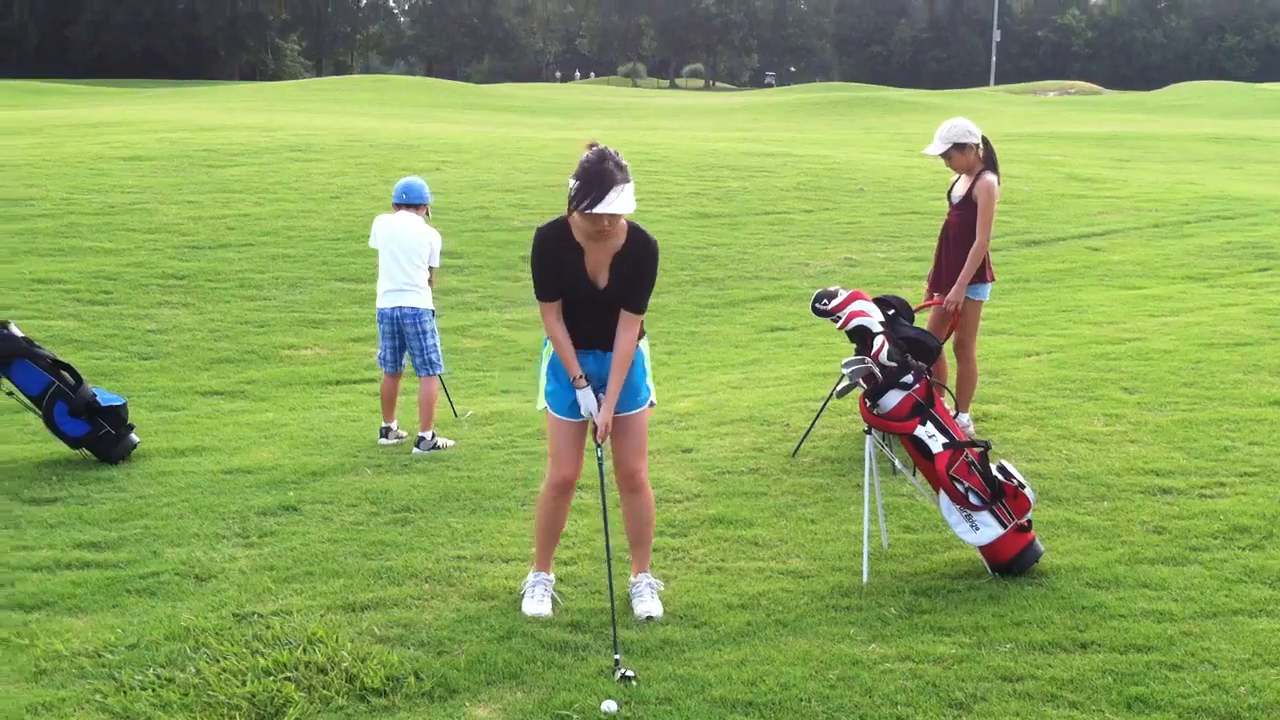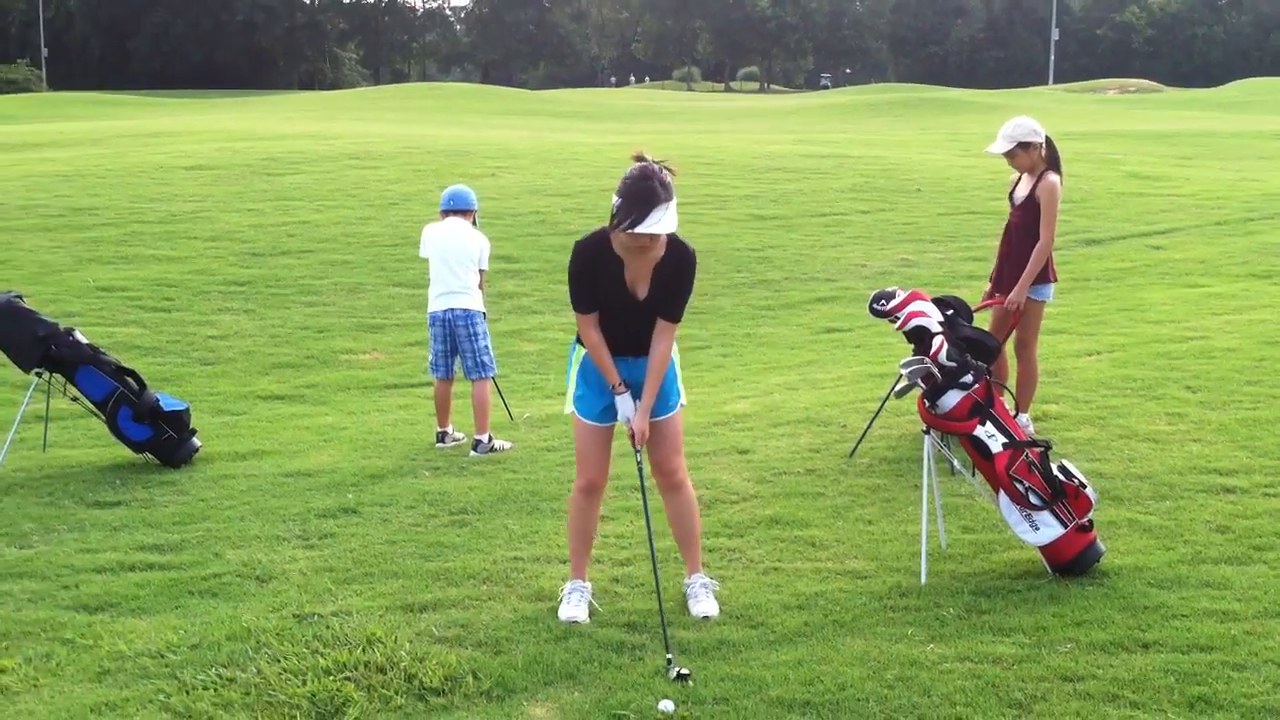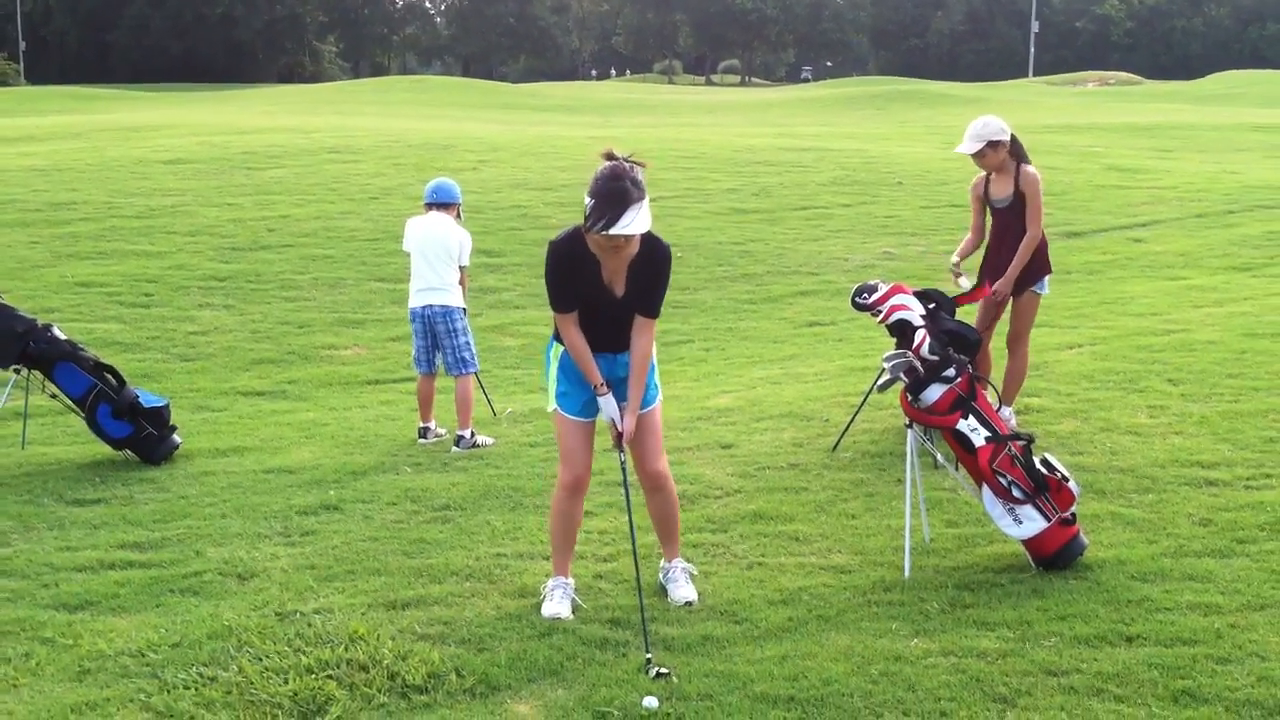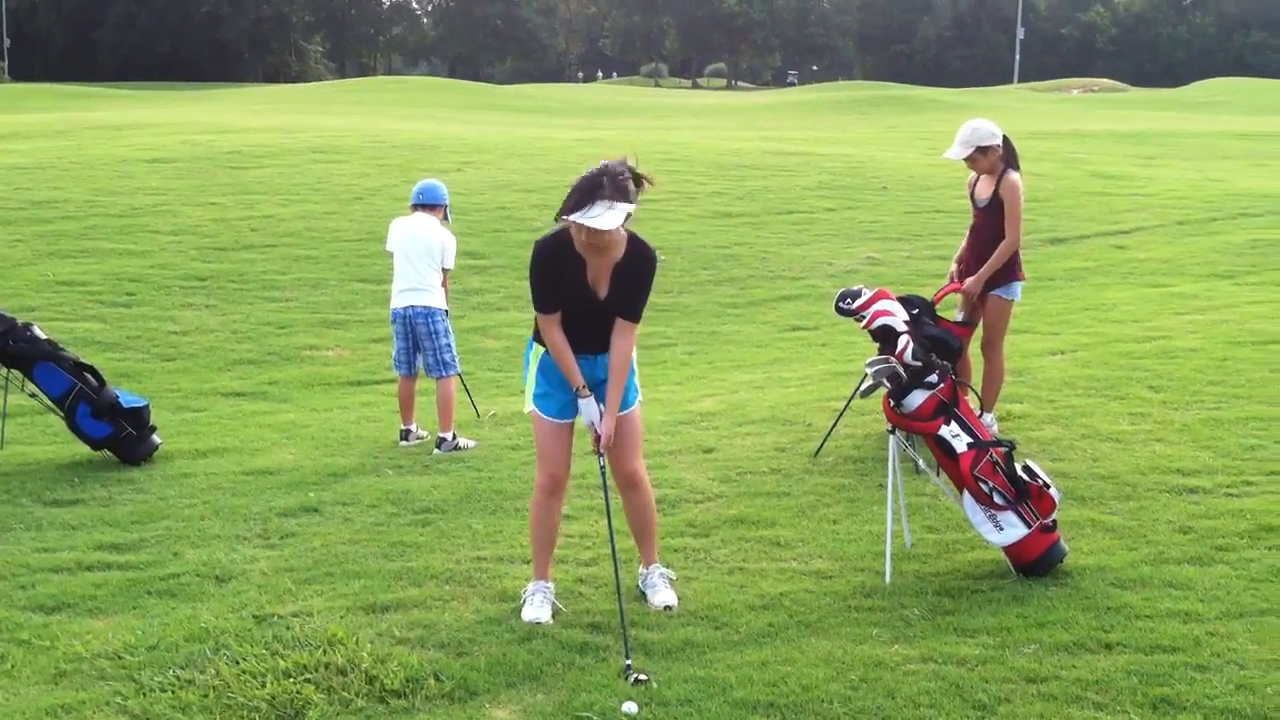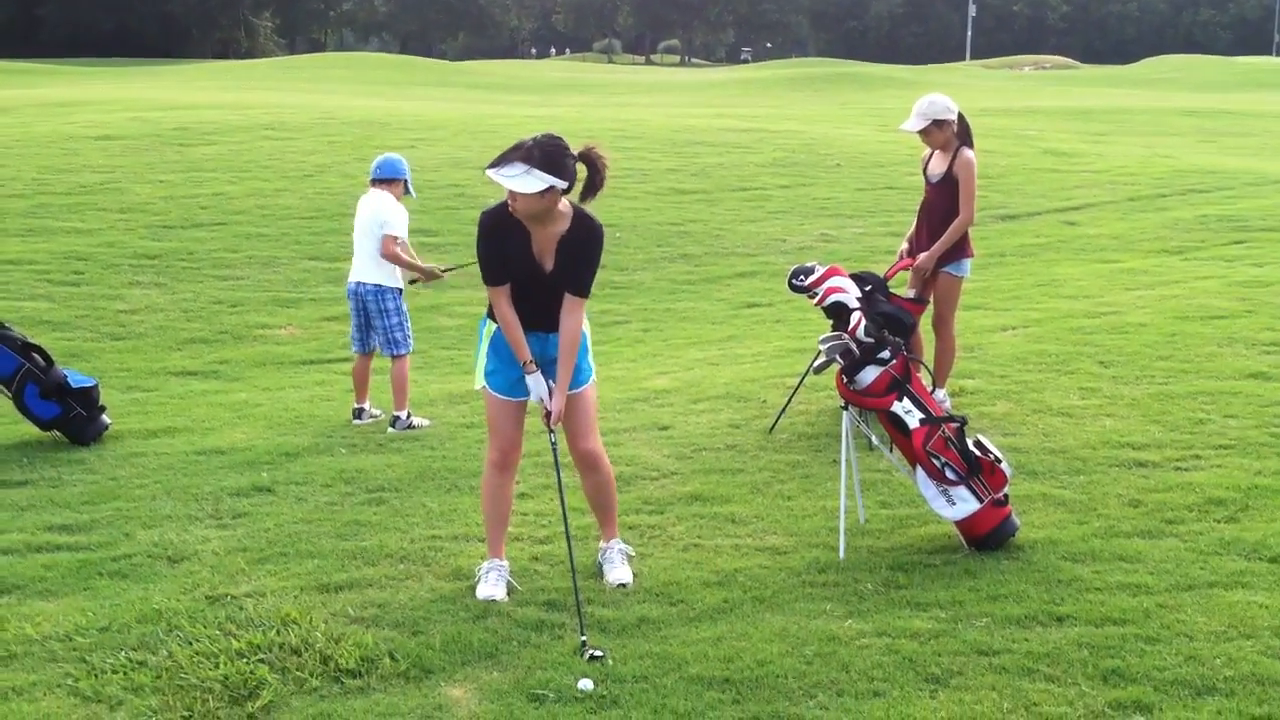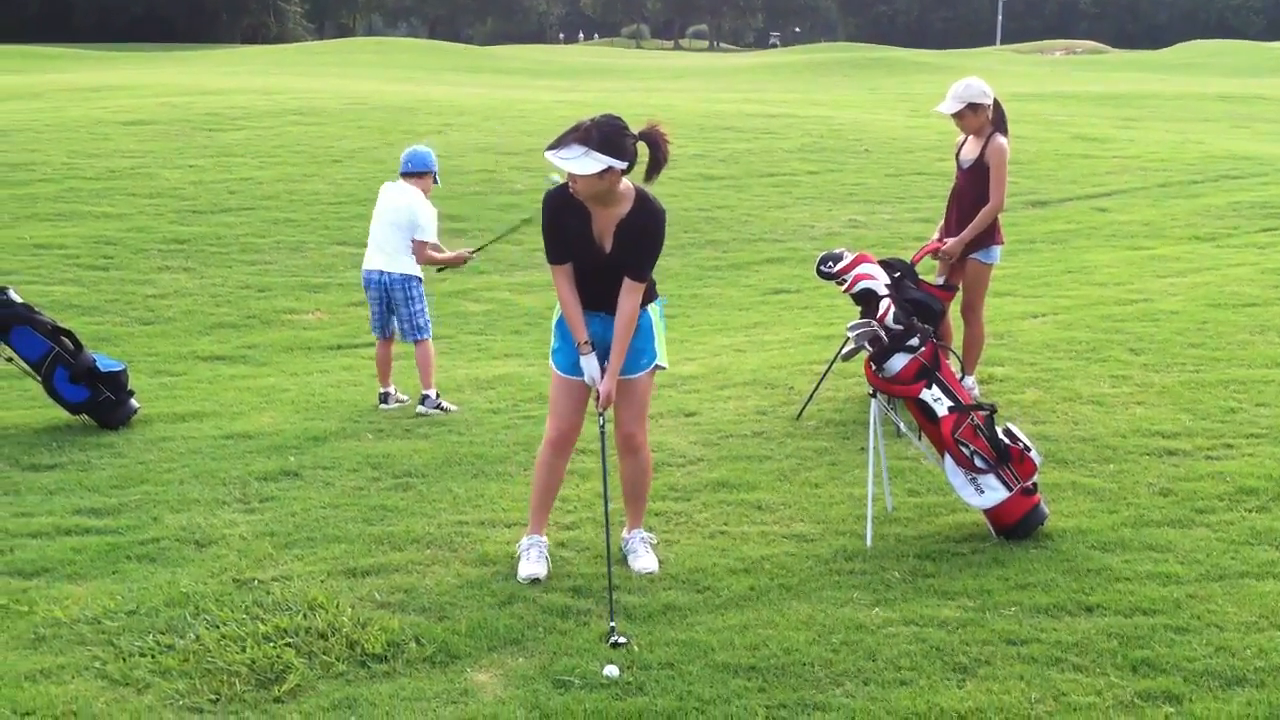
dt=0.7s
person 1, frame 1
left shoulder: (642, 246)
right shoulder: (550, 240)
left elbow: (629, 325)
right elbow: (552, 317)
left wrist: (610, 403)
right wrist: (581, 383)
left hip: (625, 363)
right hip: (567, 361)
left knee: (633, 474)
right knee: (562, 476)
left ankle: (642, 578)
right ankle: (540, 575)
person 1, frame 2
left shoulder: (681, 258)
right shoulder: (589, 252)
left elbow: (663, 335)
right elbow: (588, 327)
left wrist: (645, 407)
right wrist: (618, 391)
left hip: (655, 366)
right hip: (597, 366)
left knee: (674, 474)
right knee: (590, 479)
left ankle: (696, 580)
right ankle: (577, 584)
person 1, frame 3
left shoulder: (656, 254)
right shoulder: (564, 251)
left elbow: (642, 331)
right elbow: (568, 326)
left wrist: (632, 408)
right wrist: (601, 391)
left hip: (632, 360)
right hip: (576, 363)
left knee: (655, 471)
right knee: (574, 476)
left ankle: (673, 565)
right ankle: (560, 581)
person 1, frame 4
left shoulder: (640, 257)
right shoulder: (550, 250)
left elbow: (623, 334)
right elbow: (551, 327)
left wrist: (611, 412)
right wrist: (582, 394)
left hip: (610, 363)
right hip: (556, 364)
left knee: (631, 472)
right knee: (552, 477)
left ankle: (652, 570)
right ankle: (540, 584)
person 1, frame 5
left shoulder: (587, 231)
right shoulder: (494, 223)
left elbow: (572, 310)
right elbow: (501, 301)
left wrist: (561, 388)
right wrist: (529, 370)
left hip: (564, 340)
right hip: (508, 341)
left knee: (589, 451)
right knee: (502, 454)
left ankle: (612, 545)
right ankle: (494, 563)
person 1, frame 6
left shoulder: (648, 214)
right shoulder: (558, 203)
left elbow: (631, 293)
right elbow: (563, 280)
left wrist: (613, 372)
right wrist: (585, 349)
left hip: (633, 323)
right hip: (576, 322)
left knee: (632, 435)
right knee: (560, 434)
left ankle: (636, 533)
right ankle: (534, 538)
person 2, frame 1
left shoulder: (986, 183)
right shoulder: (960, 179)
left elbow: (982, 240)
left wrist: (961, 286)
right wrist: (934, 277)
left hip: (971, 277)
right hip: (948, 272)
left knee: (963, 346)
right knee: (931, 340)
left ankle: (962, 418)
person 2, frame 2
left shoulder: (1048, 183)
right shoulder: (1017, 180)
left elbow: (1045, 242)
left wrist: (1023, 287)
right wrist: (993, 279)
left hip: (1034, 277)
right hip: (1008, 273)
left knee: (1024, 346)
left ankle: (1022, 418)
person 2, frame 3
left shoulder: (1028, 176)
right shoulder: (979, 185)
left elbow: (1034, 232)
right elbow: (976, 234)
left wrist: (1010, 277)
right wrist: (956, 257)
left hip: (1029, 268)
right hip: (995, 265)
left knee: (1017, 340)
right knee: (978, 336)
left ankle: (1005, 410)
person 2, frame 4
left shoulder: (1010, 182)
right shoulder: (974, 181)
left elbow: (1012, 239)
left wrist: (981, 277)
right wrist: (957, 262)
left hip: (1001, 275)
right hip: (973, 271)
left knee: (991, 347)
left ankle: (986, 416)
person 2, frame 5
left shoulder: (964, 159)
right shoulder: (928, 156)
left elbow: (966, 216)
left wrist: (935, 253)
right wrist: (908, 240)
left hip: (950, 253)
right hip: (924, 249)
left knee: (941, 323)
left ankle: (939, 392)
person 2, frame 6
left shoulder: (996, 145)
right shoulder: (963, 142)
left elbow: (996, 204)
left wrist: (962, 239)
right wrist: (941, 230)
left hip: (981, 240)
right hip: (954, 236)
left knee: (970, 310)
left ankle: (968, 380)
person 3, frame 1
left shoulder: (381, 223)
right shoulder: (430, 234)
right elbow: (430, 277)
left hip: (386, 306)
right hip: (416, 306)
left knee: (391, 371)
right knee: (429, 373)
left ankle: (388, 428)
right ankle: (426, 437)
person 3, frame 2
left shoulder: (430, 232)
right shoulder: (478, 238)
right elbow: (481, 279)
left hip: (438, 310)
right hip: (468, 309)
left knee: (443, 376)
right knee: (481, 376)
left ankle: (444, 432)
right ankle: (482, 440)
person 3, frame 3
left shoulder: (413, 225)
right shoulder: (459, 234)
right elbow: (462, 277)
right wrist: (460, 304)
left hip: (418, 305)
right hip: (447, 305)
left knee: (426, 371)
right knee: (464, 371)
left ankle: (427, 427)
right ankle: (465, 435)
person 3, frame 4
left shoulder: (397, 226)
right shoulder: (444, 236)
right elbow: (444, 280)
right wrist: (443, 309)
left hip: (400, 307)
right hip: (429, 308)
left knee: (407, 373)
right knee: (445, 374)
left ankle: (408, 430)
right ankle: (446, 438)
person 3, frame 5
left shoulder: (364, 202)
right shoulder: (394, 209)
right elbow: (388, 251)
left wrist: (417, 263)
right wrist: (422, 270)
left hip: (357, 284)
right hip: (383, 287)
left knee: (363, 351)
right knee: (400, 353)
left ankle: (361, 408)
right ankle: (401, 417)
person 3, frame 6
left shoulder: (388, 190)
right shoulder: (424, 208)
right elbow: (422, 255)
left wrist: (440, 250)
right wrist: (450, 258)
left hip: (373, 273)
right hip: (404, 276)
left knee: (384, 336)
right knee: (422, 337)
left ankle: (387, 393)
right ankle: (429, 398)
